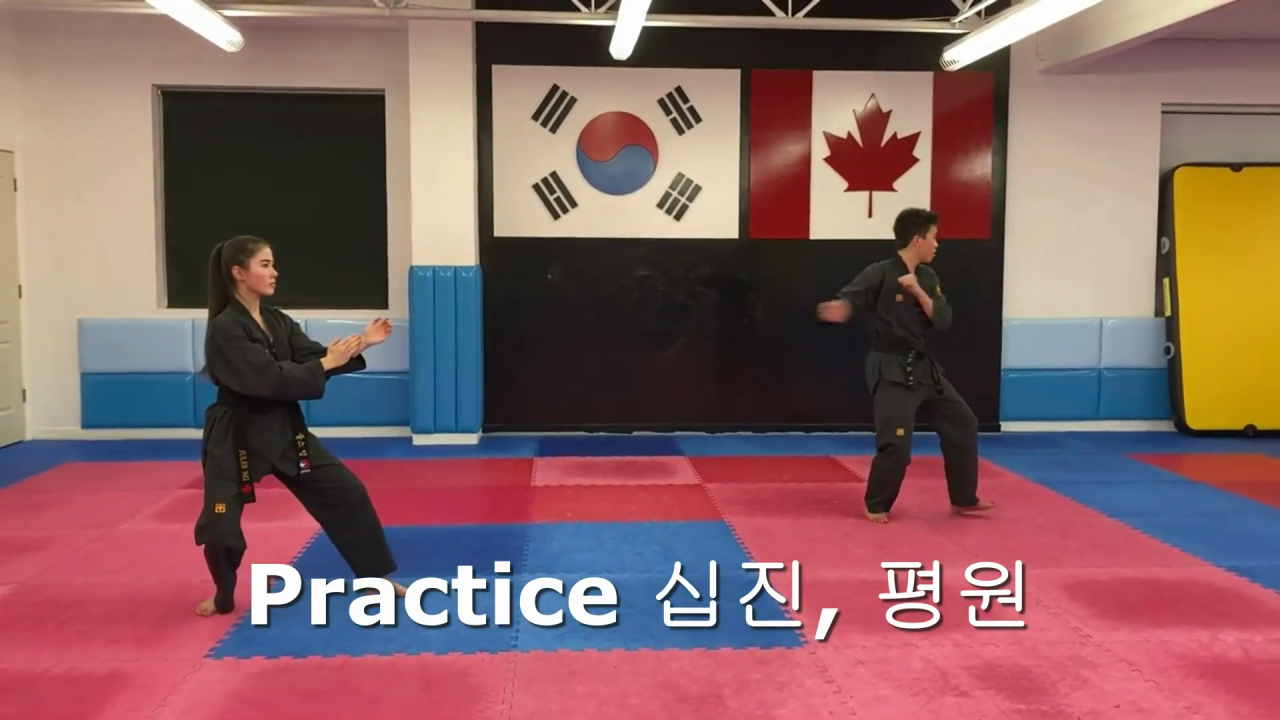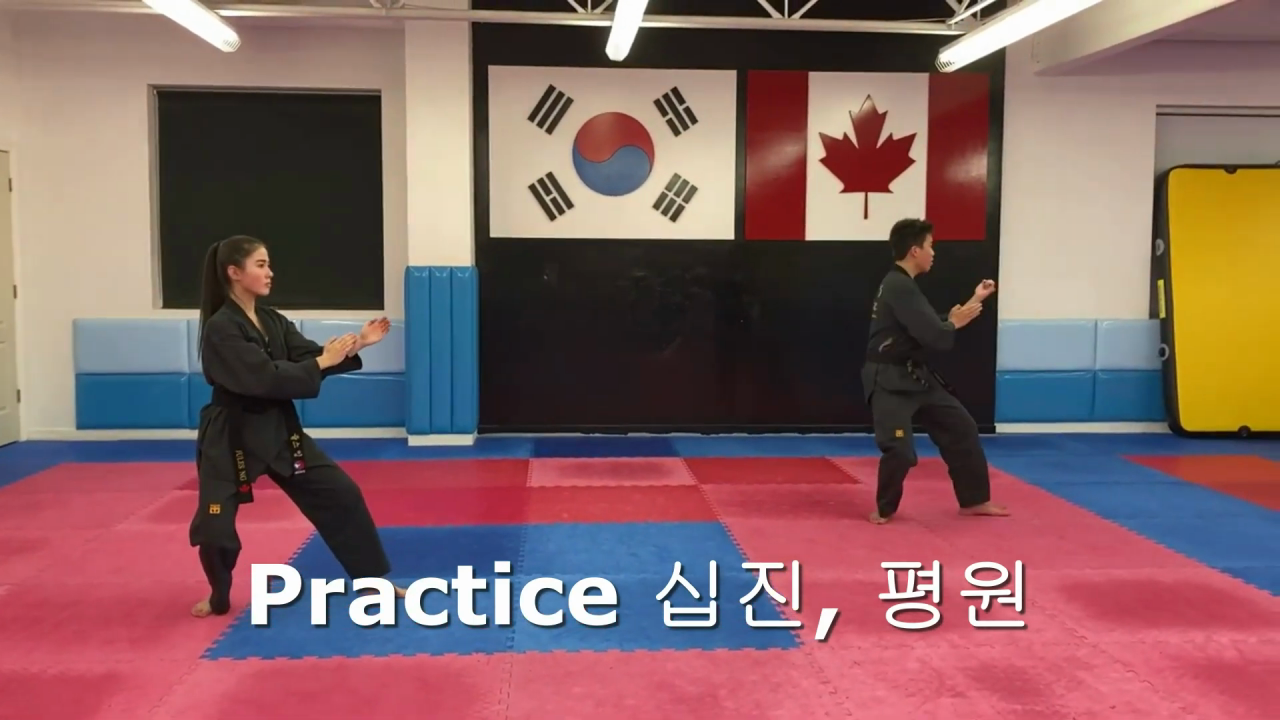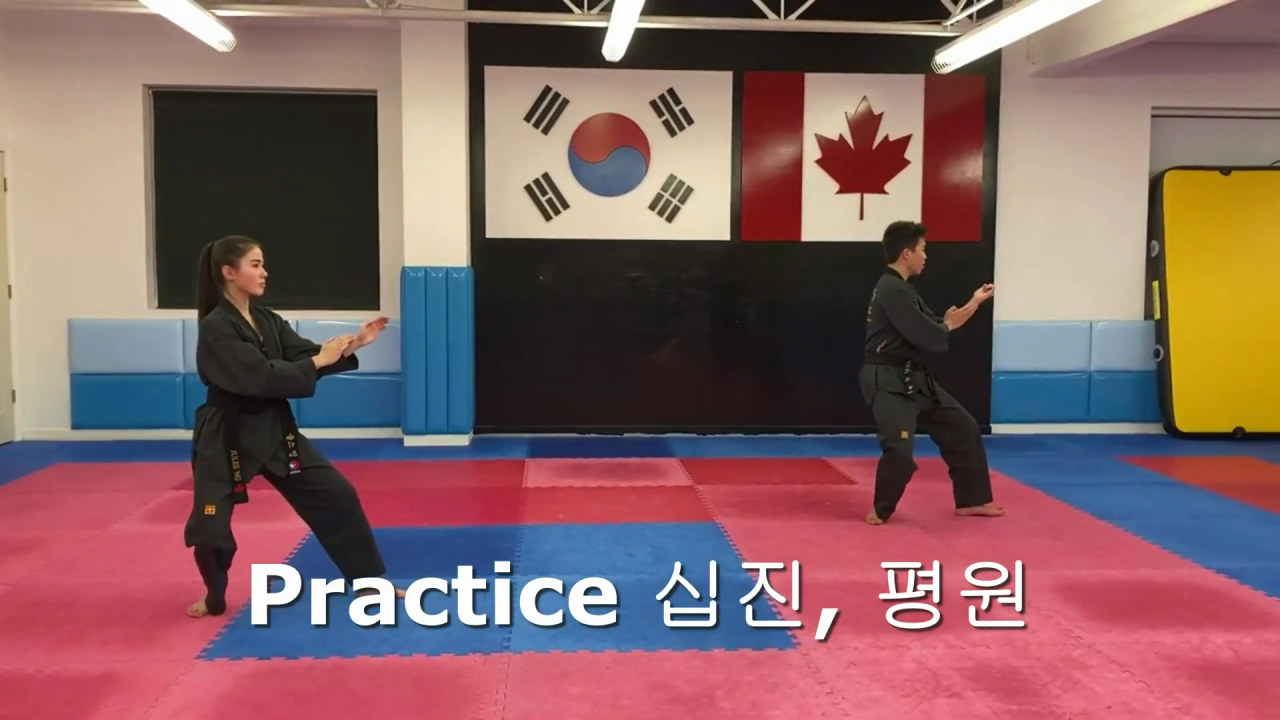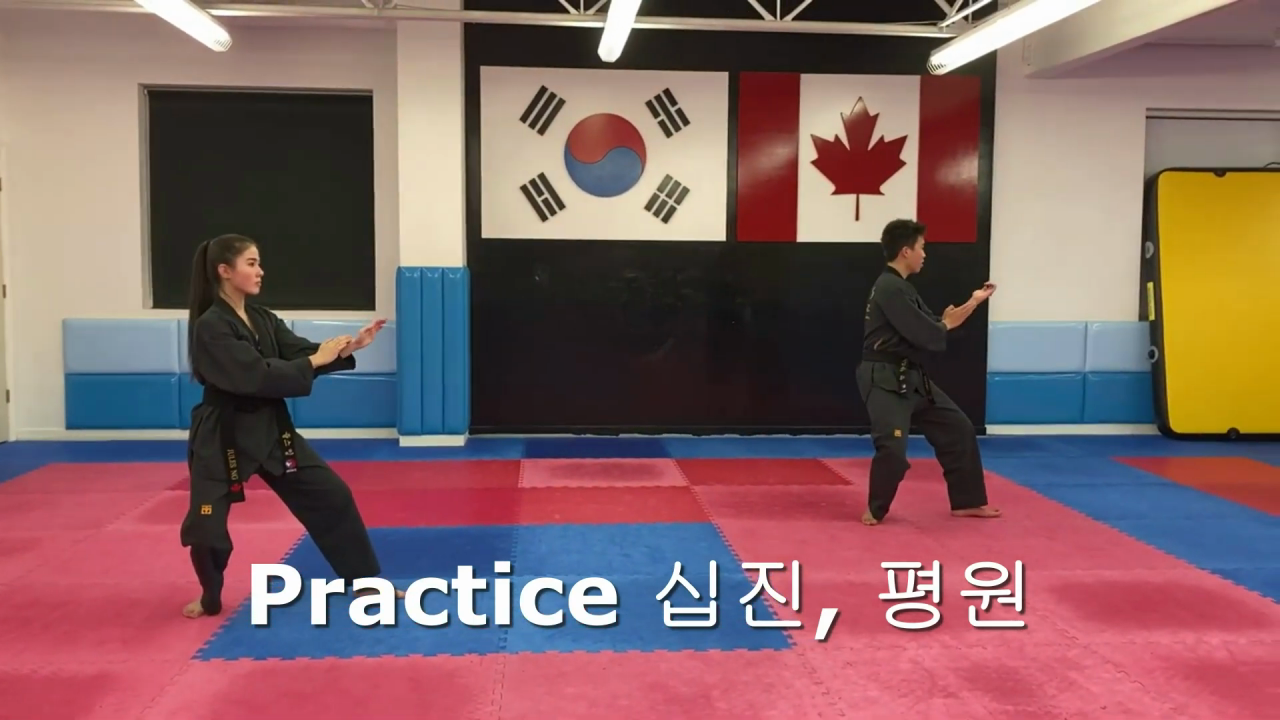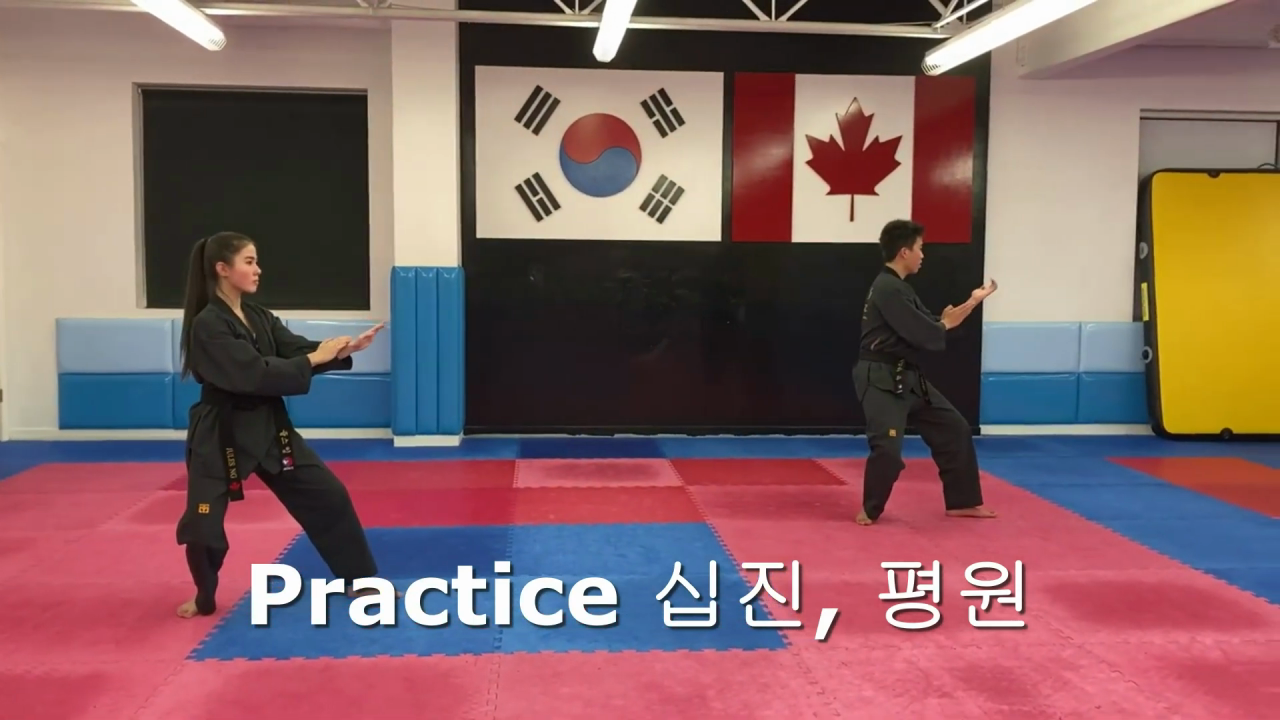
dt=0.2s
person 1, frame 1
left shoulder: (279, 321)
right shoulder: (225, 329)
left elbow: (314, 359)
right elbow: (269, 379)
left wrist: (359, 344)
right wrist: (327, 363)
left hip: (284, 429)
right hip: (237, 435)
left knee: (347, 493)
right knee: (220, 524)
left ankle: (376, 577)
right ankle: (224, 595)
person 1, frame 2
left shoulder: (273, 321)
right shoulder: (221, 328)
left elbow: (310, 357)
right elbow: (265, 378)
left wrist: (356, 344)
right wrist: (323, 361)
left hip: (279, 429)
right hip: (231, 435)
left knee: (341, 494)
right knee: (215, 524)
left ankle: (371, 578)
right ankle: (219, 596)
person 1, frame 3
left shoulder: (268, 321)
right shoulder: (216, 328)
left elbow: (303, 356)
right elbow: (260, 377)
left wrist: (351, 346)
right wrist: (319, 361)
left hip: (274, 429)
right hip: (227, 435)
left knee: (336, 495)
right knee: (210, 524)
left ankle: (367, 579)
right ankle: (214, 597)
person 1, frame 4
left shoulder: (263, 319)
right shoulder: (210, 327)
left elbow: (299, 353)
right elbow: (255, 376)
left wrist: (347, 347)
right wrist: (316, 360)
left hip: (271, 428)
right hip: (223, 435)
left knee: (330, 494)
right knee: (206, 524)
left ankle: (363, 580)
right ankle: (210, 597)
person 1, frame 5
left shoulder: (259, 317)
right shoulder: (208, 325)
left elbow: (296, 351)
right elbow: (254, 374)
left wrist: (343, 350)
right wrist: (315, 359)
left hip: (269, 426)
right hip: (221, 433)
left knee: (328, 494)
right knee: (204, 524)
left ankle: (358, 580)
right ankle: (205, 596)
person 2, frame 1
left shoulder: (926, 275)
right shoulder: (880, 273)
left elbow: (942, 320)
right elbow: (850, 297)
left wrist: (919, 293)
right wrist: (838, 310)
left hip: (924, 366)
right hip: (892, 369)
left knee: (963, 426)
right knee: (897, 442)
left ankle: (964, 499)
right ankle: (877, 505)
person 2, frame 2
left shoulder: (905, 286)
right shoulder: (898, 287)
left elbow: (934, 327)
right elbow: (935, 335)
left wrist: (975, 301)
right wrist: (955, 323)
left hip: (914, 377)
right hip: (888, 379)
left knee: (961, 429)
right knee: (900, 448)
left ankle: (973, 500)
right ankle: (885, 507)
person 2, frame 3
left shoulder: (901, 289)
right shoulder: (891, 291)
left elbow: (931, 328)
right elbow: (928, 337)
left wrist: (974, 303)
right wrist: (949, 324)
left hip: (913, 379)
right hip: (889, 381)
left knee: (963, 429)
right knee: (900, 449)
left ankle: (971, 500)
right ankle: (881, 509)
person 2, frame 4
left shoulder: (900, 287)
right shoulder: (890, 289)
left elbow: (930, 326)
right elbow: (927, 335)
left wrist: (974, 301)
right wrist: (947, 323)
left hip: (910, 377)
right hip: (885, 379)
left knee: (959, 430)
right knee: (893, 447)
left ankle: (967, 502)
right ankle: (875, 509)
person 2, frame 5
left shoulder: (899, 288)
right shoulder: (888, 290)
left elbow: (929, 326)
right elbow: (925, 334)
left wrist: (974, 301)
right wrist: (946, 323)
left hip: (907, 377)
right hip: (882, 379)
left knee: (954, 430)
right knee: (888, 447)
left ankle: (962, 502)
right ankle: (870, 509)
